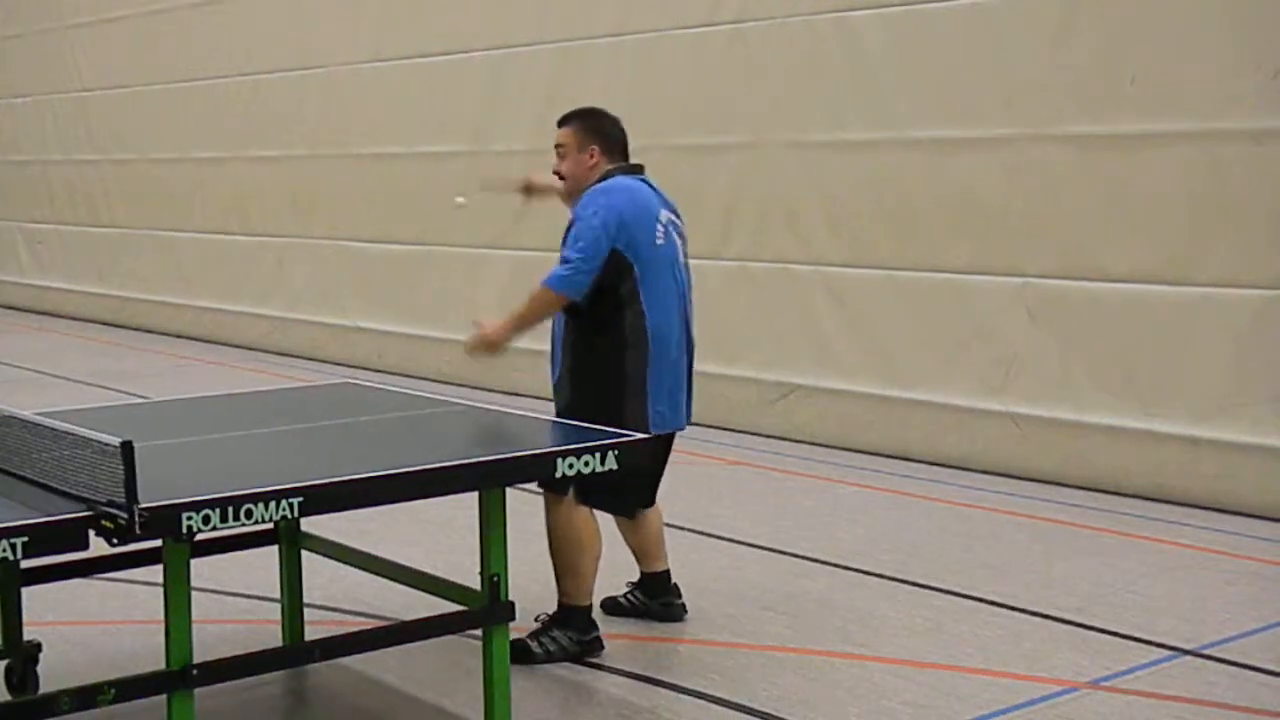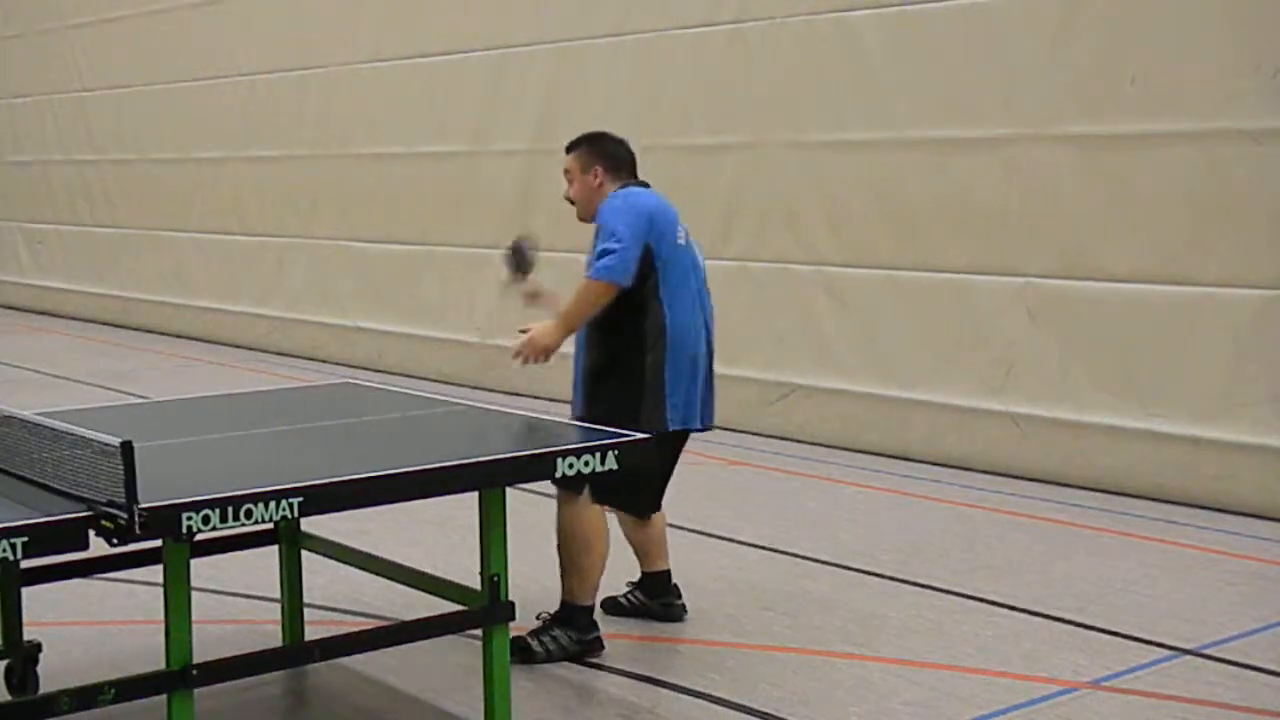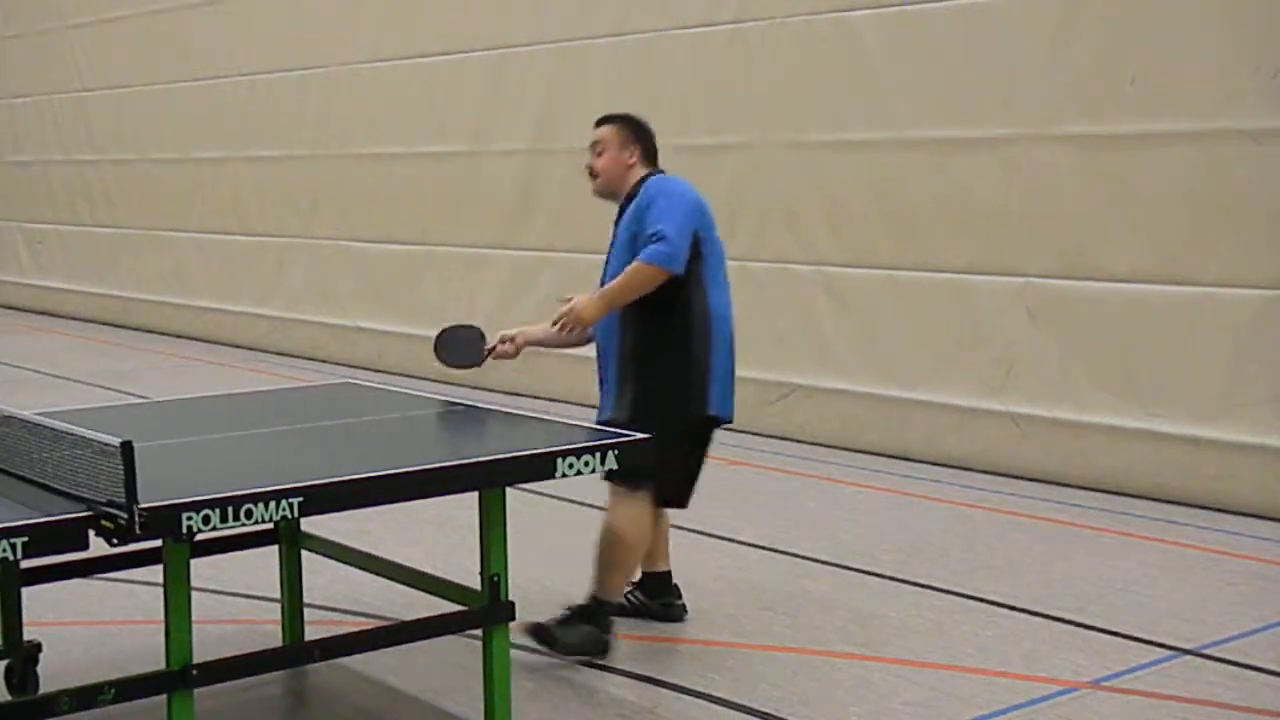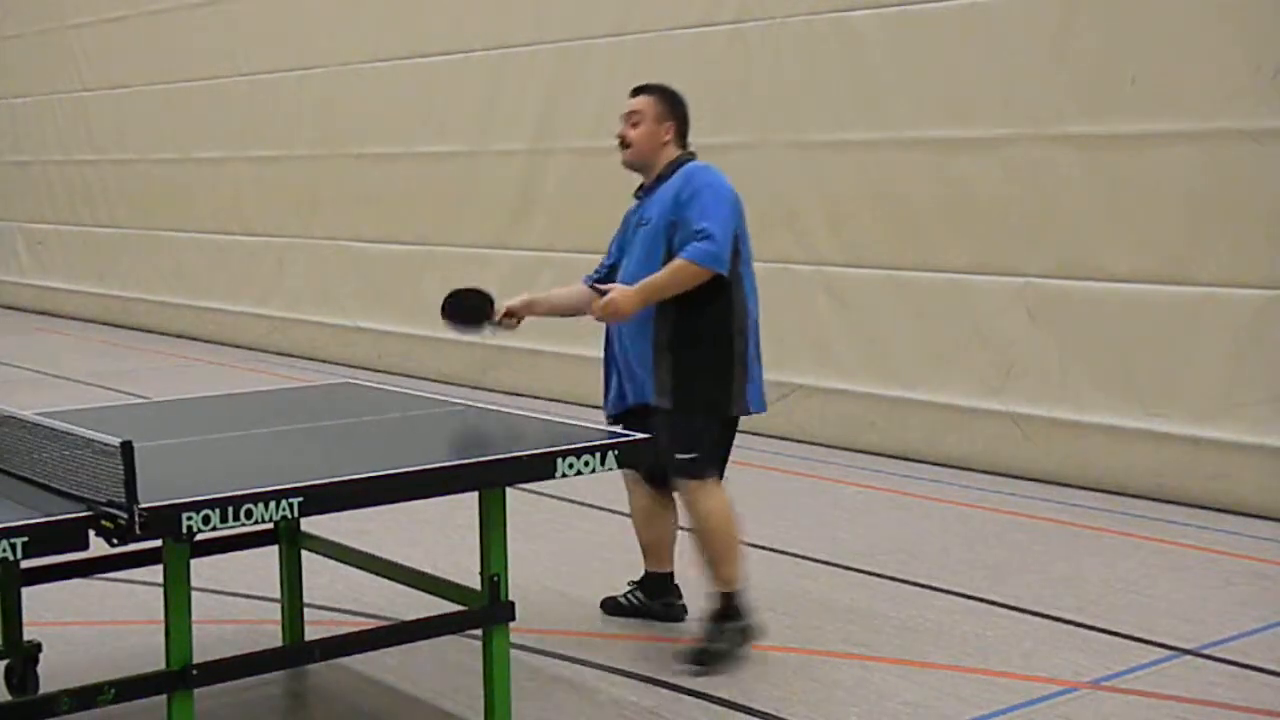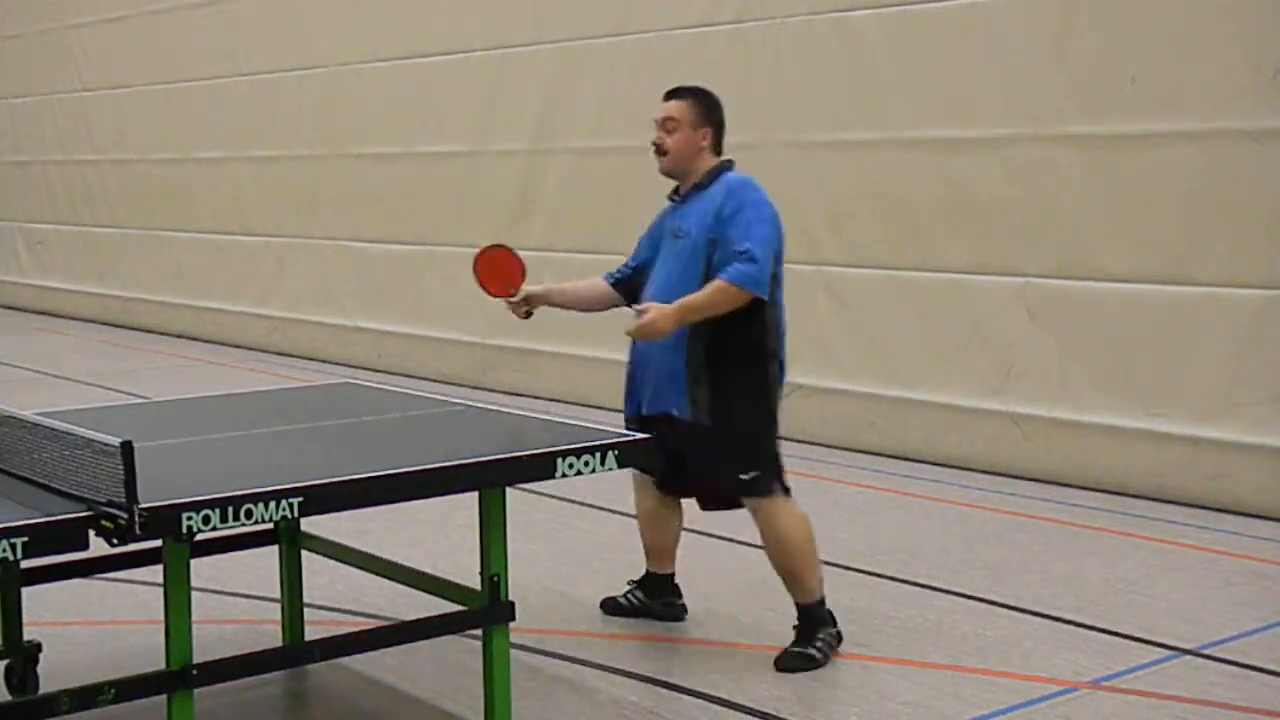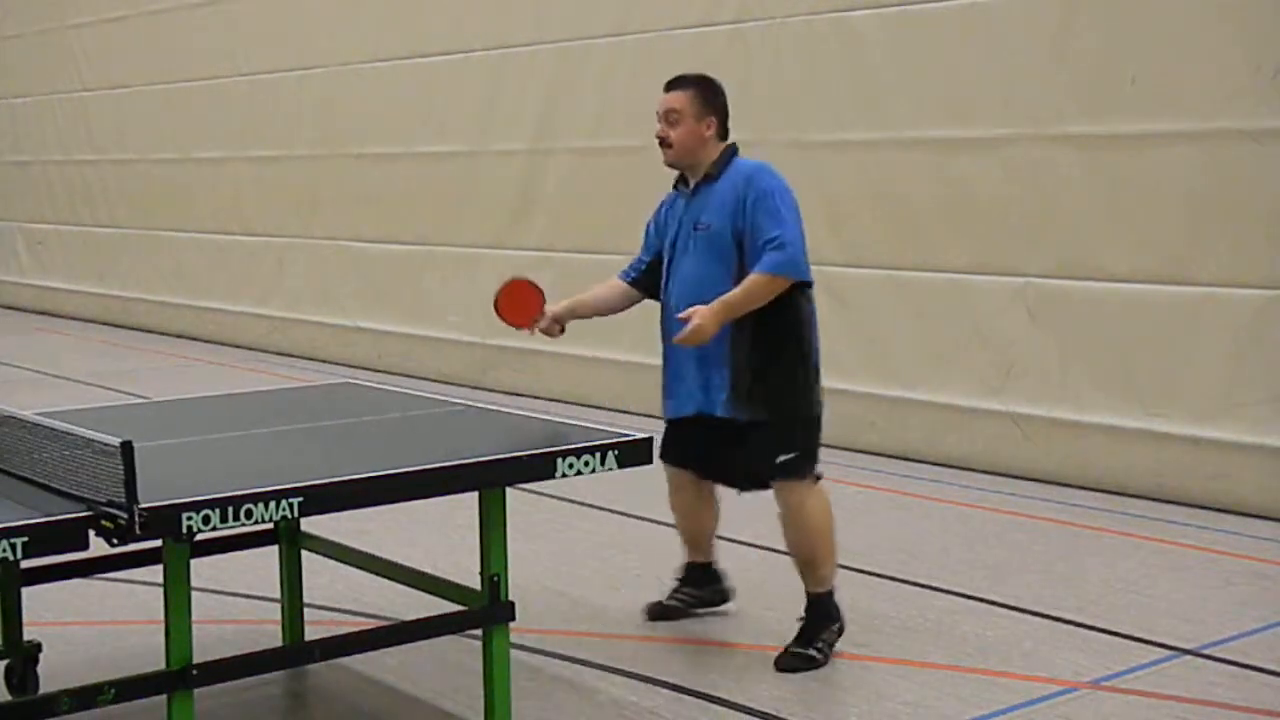
dt=0.2s
person 1, frame 1
left shoulder: (606, 198)
right shoulder: (646, 201)
left elbow: (568, 283)
left wrist: (507, 328)
right wrist: (549, 192)
left hip: (616, 384)
right hip: (652, 382)
left knee: (566, 491)
right knee: (624, 489)
left ankle: (574, 623)
right ankle: (658, 590)
person 1, frame 2
left shoulder: (628, 207)
right shoulder: (650, 214)
left elbow: (613, 274)
left wrist: (558, 328)
right wrist: (555, 307)
left hip: (637, 385)
right hip: (659, 383)
left knee: (580, 490)
right knee: (628, 491)
left ankle: (576, 624)
right ankle: (659, 588)
person 1, frame 3
left shoulder: (665, 193)
right shoulder: (632, 218)
left elbow: (664, 259)
right elbow: (592, 319)
left wrist: (601, 303)
right wrist: (525, 337)
left hip: (671, 378)
right hip: (640, 379)
left knee: (631, 486)
right knee: (632, 482)
left ankle: (594, 615)
right ankle: (657, 588)
person 1, frame 4
left shoulder: (700, 183)
right shoulder: (644, 203)
left elbow: (707, 256)
right elbow: (599, 288)
left wrist: (638, 295)
right wrist: (530, 305)
left hip: (698, 368)
right hip: (646, 373)
left knee: (695, 482)
right knee: (644, 475)
left ankle: (731, 612)
right ankle: (658, 587)
person 1, frame 5
left shoulder: (739, 196)
right shoulder: (671, 214)
left elbow: (749, 278)
right elbow: (621, 287)
left wrist: (674, 316)
right wrist: (547, 294)
left hip: (731, 383)
right hip: (669, 385)
left knee: (763, 496)
right knee: (653, 479)
left ankle: (817, 622)
right ankle: (658, 589)
person 1, frame 6
left shoulder: (755, 183)
right shoulder: (672, 205)
left elbow: (784, 264)
right elbow: (636, 282)
left wrist: (718, 313)
right wrist: (566, 309)
left hip: (768, 367)
right hip: (697, 374)
left knee: (794, 483)
right knee: (685, 468)
left ankle: (823, 615)
right ankle: (703, 578)
